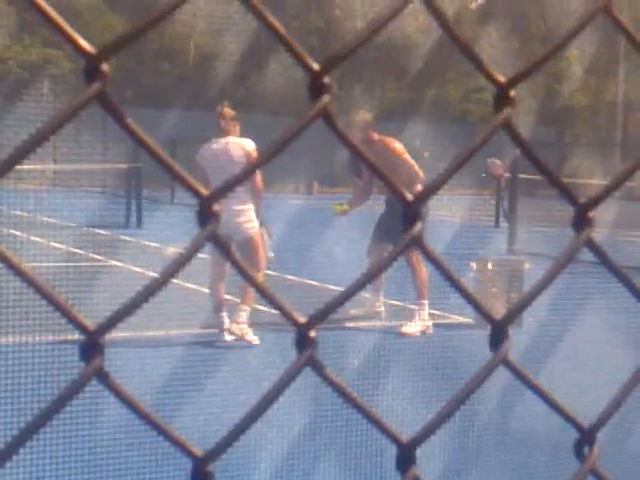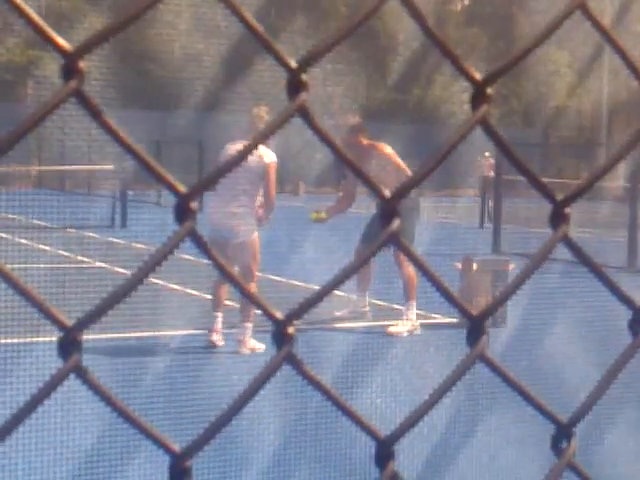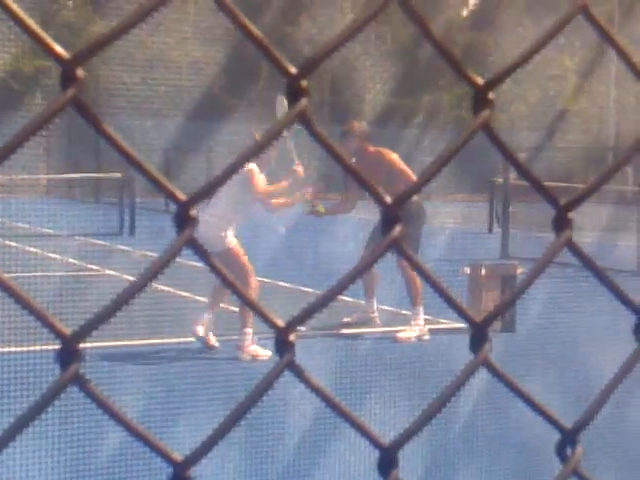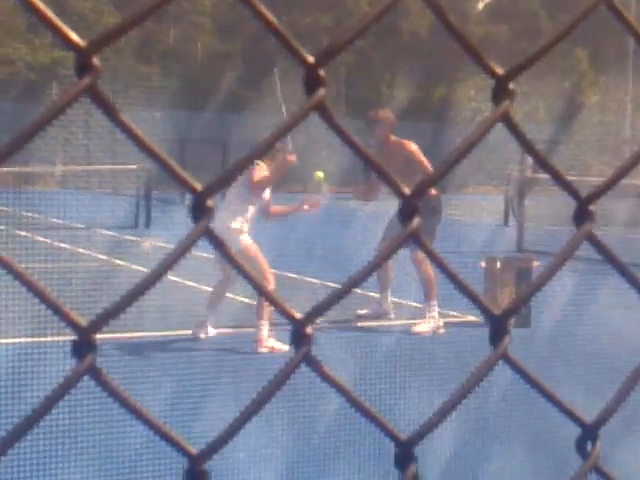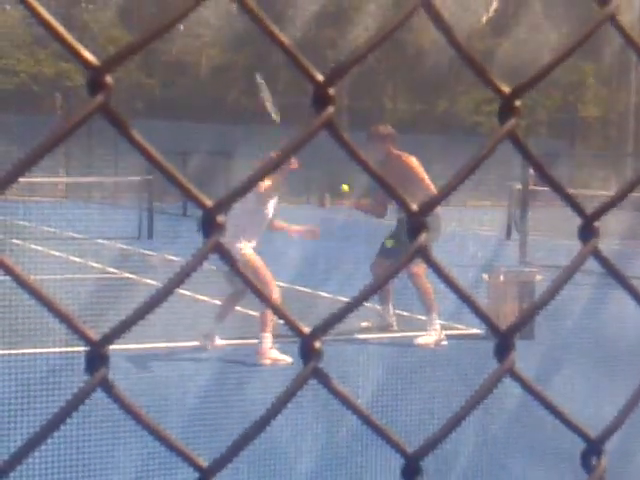
dt=1s
person 1, frame 1
left shoulder: (204, 151)
right shoulder: (246, 145)
left elbow: (203, 189)
right elbow: (257, 186)
right wrist: (256, 208)
left hip: (216, 215)
right hip: (242, 213)
left knee: (218, 273)
right knee: (257, 269)
left ankle: (224, 326)
right ankle: (240, 320)
person 1, frame 2
left shoulder: (229, 148)
right shoulder: (267, 156)
left elbow: (220, 185)
right elbow: (269, 198)
right wrist: (264, 215)
left hip: (216, 214)
right hip: (241, 219)
left knee: (223, 274)
right knee: (249, 278)
left ankle: (216, 329)
right ankle: (246, 339)
person 1, frame 3
left shoulder: (254, 172)
right shoulder: (251, 169)
left elbow: (267, 202)
right elbow: (261, 194)
left wrist: (295, 198)
right wrist: (291, 181)
left hip: (207, 228)
right hip: (217, 230)
right knee: (249, 282)
left ankle: (204, 324)
right ankle: (246, 345)
person 1, frame 4
left shoulder: (260, 170)
right shoulder: (258, 166)
left elbow: (266, 210)
right elbow: (256, 187)
left wrist: (297, 208)
right wrist: (280, 169)
left hip: (220, 229)
right hip: (232, 231)
left knee: (228, 278)
right knee: (267, 281)
left ankle: (205, 326)
right ankle: (263, 338)
person 1, frame 5
left shoulder: (265, 186)
right shoulder: (263, 182)
left elbow: (268, 222)
right elbow: (266, 195)
left wrist: (298, 230)
right wrist: (282, 174)
left hip: (227, 245)
right hip: (236, 245)
left knee: (240, 290)
right knee: (272, 293)
left ankle: (212, 335)
right ankle: (266, 349)
person 2, frame 1
left shoulder: (390, 146)
right shoulder: (365, 154)
left elbow: (418, 177)
right elbow: (365, 190)
right wrist: (348, 205)
right hip: (393, 204)
left knee: (412, 256)
right knee: (374, 252)
left ankle: (423, 317)
right ankle: (377, 304)
person 2, frame 2
left shoulder: (380, 150)
right shoulder: (353, 161)
left elbow: (409, 179)
right elbow: (347, 199)
right wrist: (325, 213)
left hip: (403, 205)
left knee: (401, 256)
right knee: (362, 252)
left ankle: (410, 317)
right ankle: (361, 305)
person 2, frame 3
left shoulder: (385, 157)
right shoulder: (356, 168)
left elbow: (414, 184)
right elbow: (348, 204)
left wrist: (394, 199)
right wrist: (323, 210)
left hip: (409, 211)
left knee: (404, 262)
left ankle: (418, 323)
right ankle: (370, 312)
person 2, frame 4
left shoulder: (405, 148)
right shoulder: (380, 157)
left elbow: (430, 176)
right elbow: (371, 192)
left wrist: (410, 189)
right wrist: (353, 190)
left hip: (426, 204)
left knee: (418, 255)
right knee: (381, 251)
left ankle: (433, 316)
right ankle: (384, 305)
person 2, frame 5
left shoulder: (406, 161)
right shoulder: (383, 170)
left elbow: (432, 193)
right elbow: (379, 211)
left wrist: (407, 201)
right wrist: (356, 202)
left hip: (424, 220)
right hip: (406, 222)
left knee: (415, 270)
right knee: (378, 267)
left ankle: (435, 328)
right ankle: (387, 317)
